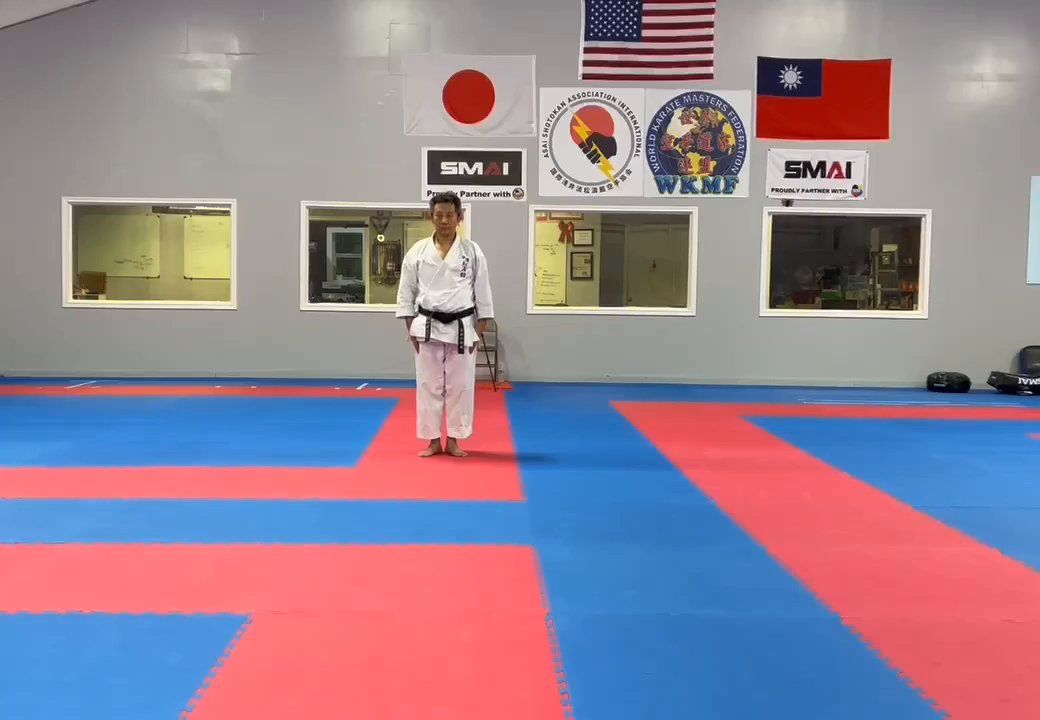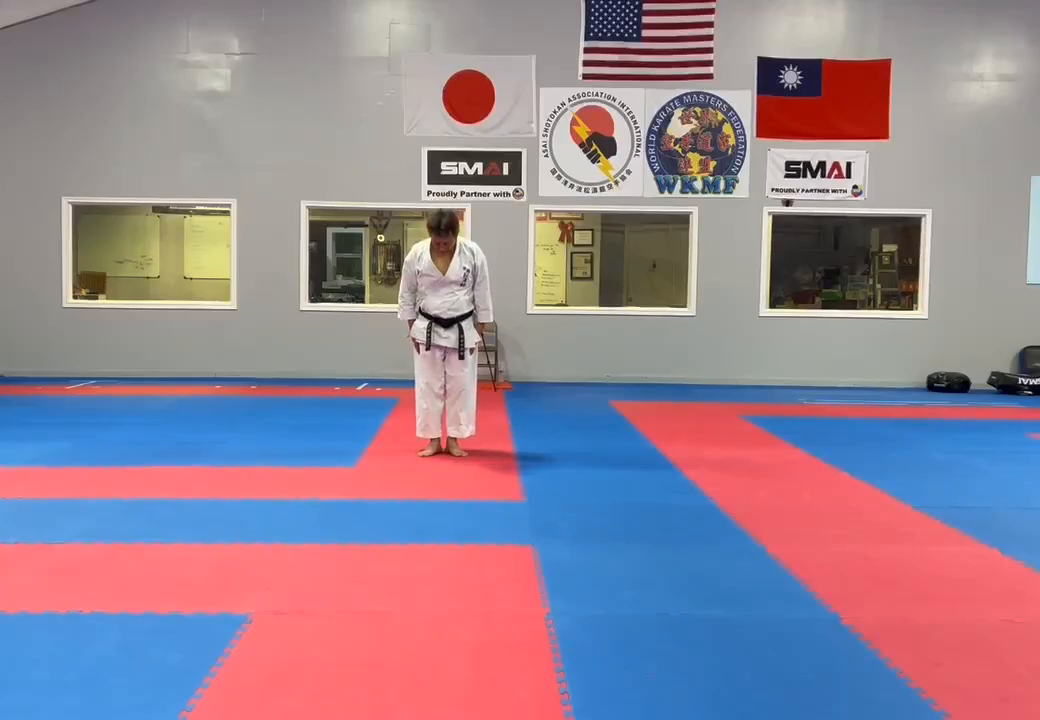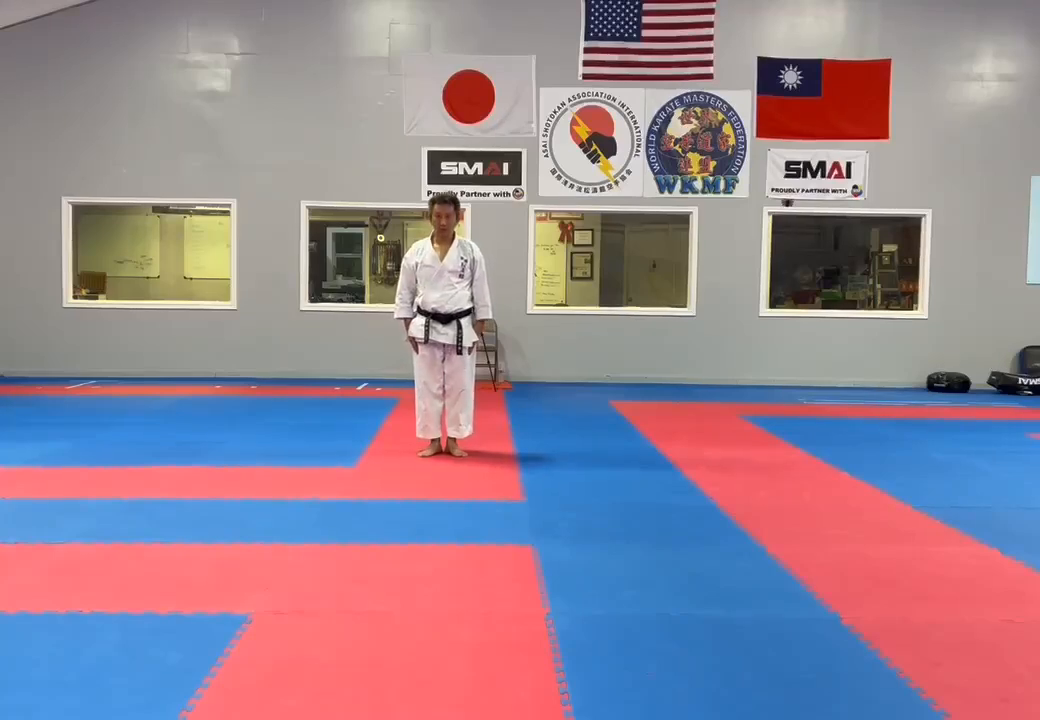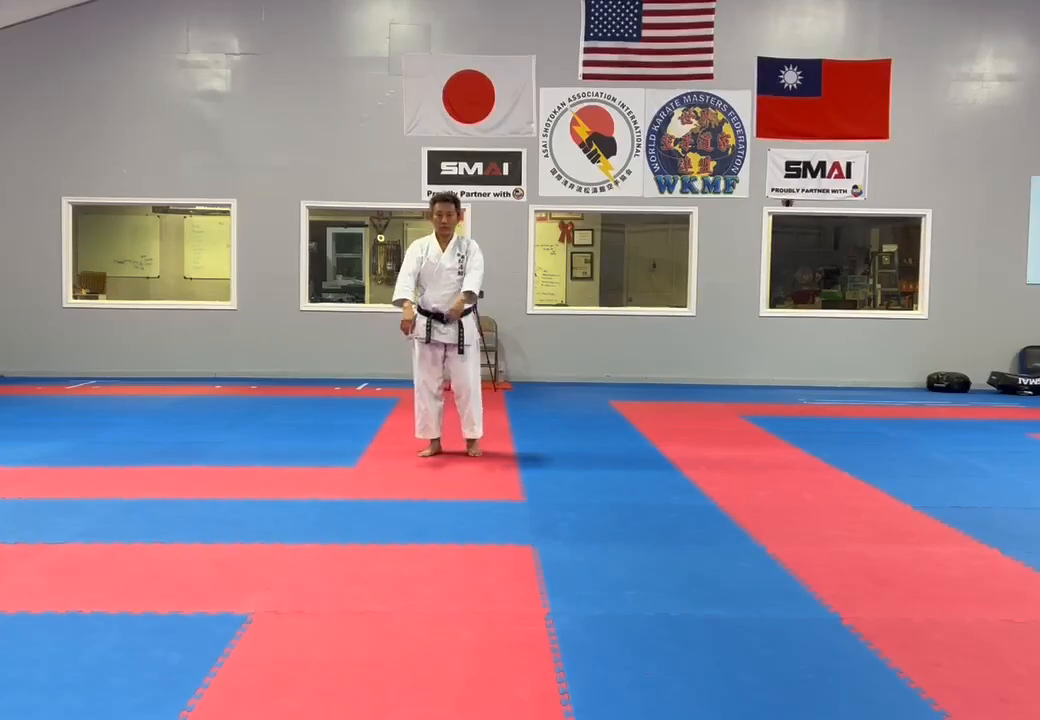
dt=0.7s
person 1, frame 1
left shoulder: (472, 250)
right shoulder: (418, 251)
left elbow: (482, 292)
right elbow: (406, 291)
left wrist: (479, 330)
right wrist: (411, 328)
left hip: (461, 327)
right hip: (427, 327)
left knee: (460, 385)
right knee: (429, 385)
left ankle: (453, 440)
right ankle: (433, 440)
person 1, frame 2
left shoulder: (473, 253)
right shoulder: (416, 254)
left elbow: (482, 294)
right elbow: (407, 293)
left wrist: (479, 331)
right wrist: (412, 328)
left hip: (462, 329)
right hip: (427, 329)
left knee: (461, 385)
right knee: (428, 385)
left ankle: (453, 439)
right ankle: (433, 439)
person 1, frame 3
left shoulder: (470, 251)
right shoulder: (416, 251)
left elbow: (481, 292)
right elbow: (405, 292)
left wrist: (478, 329)
right wrist: (408, 328)
left hip: (460, 327)
right hip: (426, 327)
left knee: (459, 385)
right knee: (428, 385)
left ankle: (453, 440)
right ankle: (433, 440)
person 1, frame 4
left shoulder: (469, 247)
right shoulder: (419, 247)
left elbow: (474, 277)
right elbow: (406, 278)
left wrist: (461, 302)
right wrist: (407, 309)
left hip: (462, 326)
right hip: (427, 325)
left knee: (467, 384)
right knee: (427, 385)
left ankle: (472, 438)
right ankle: (433, 440)
